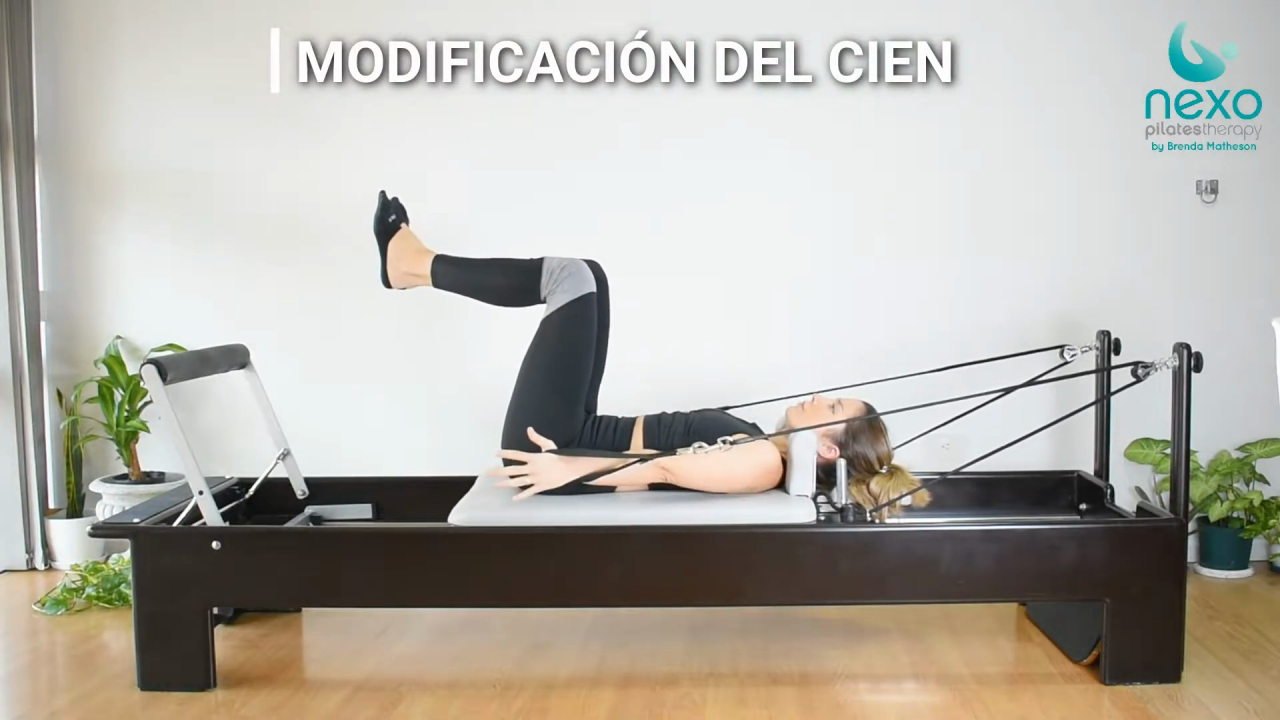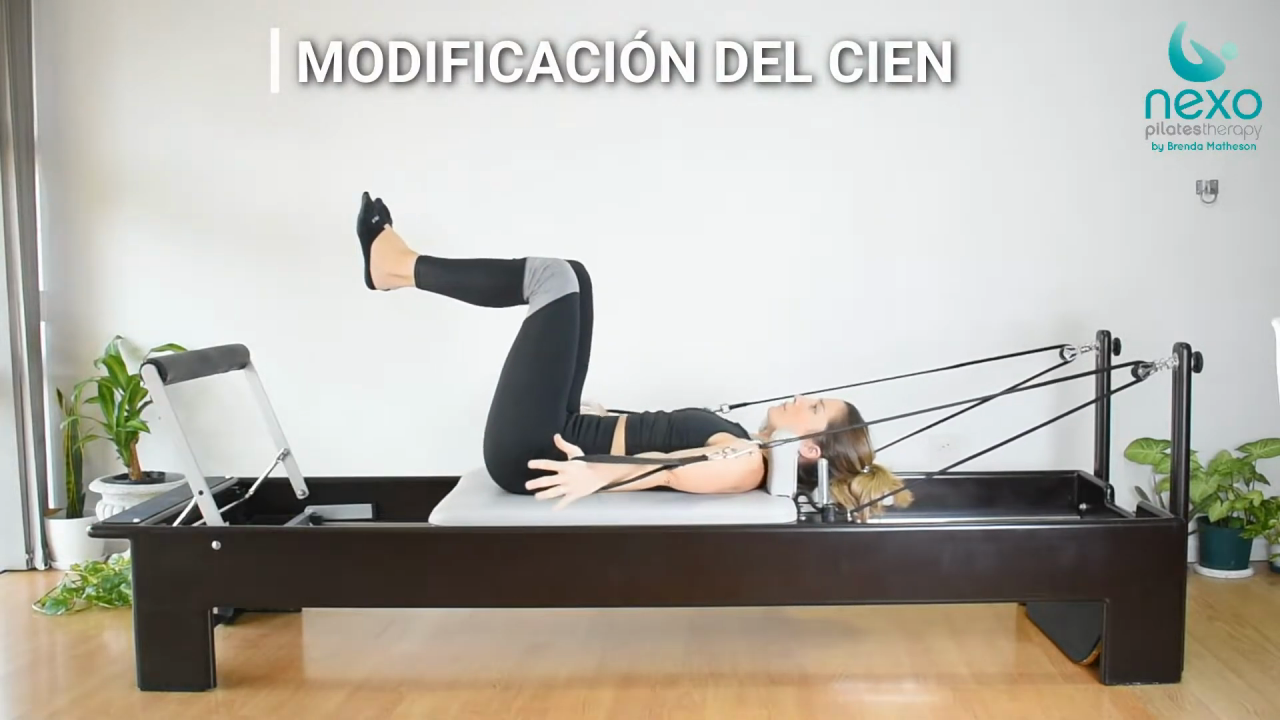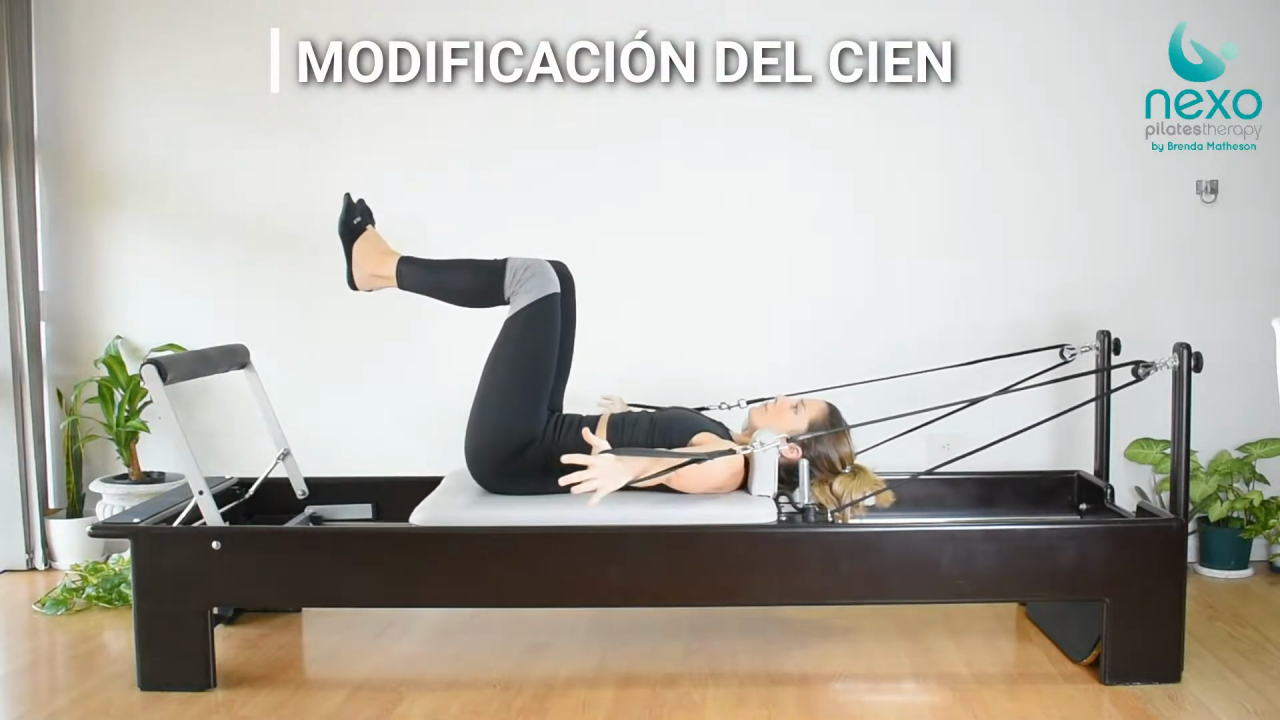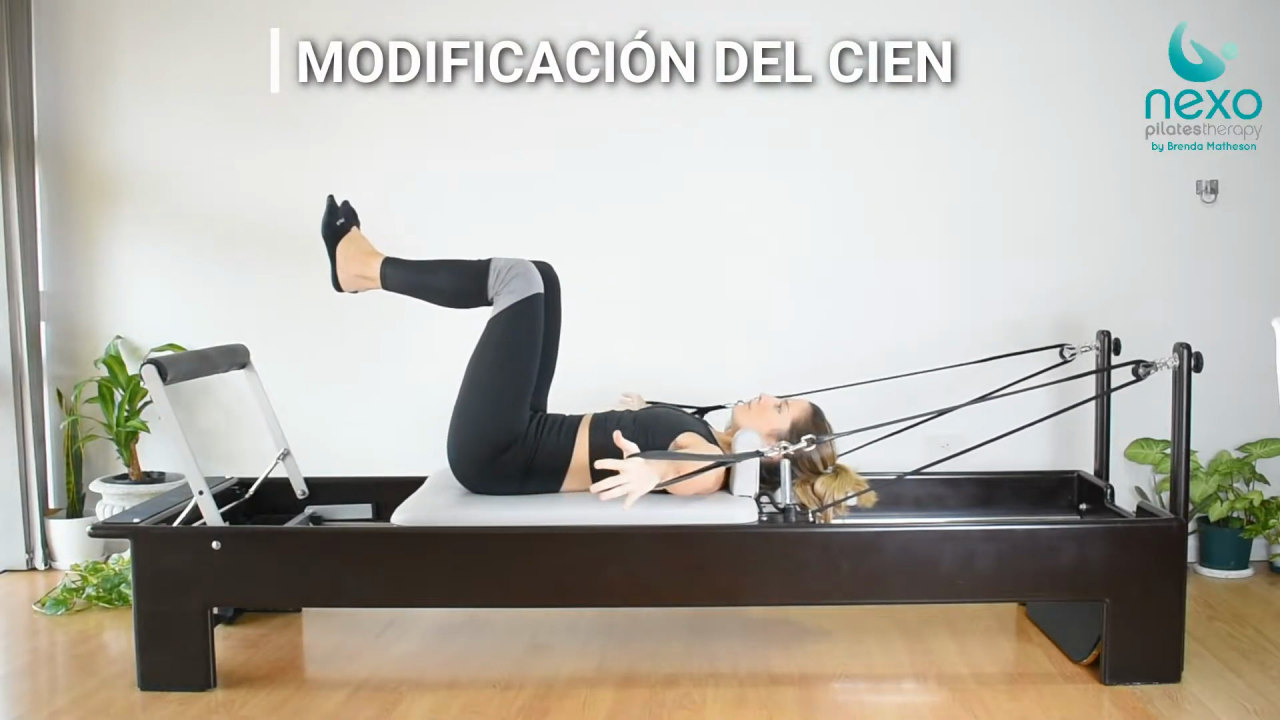
dt=0.3s
person 1, frame 1
left shoulder: (764, 465)
right shoulder: (759, 446)
left elbow: (663, 468)
left wrist: (569, 468)
left hip: (560, 447)
right hip: (574, 442)
left knee: (570, 278)
right knee: (585, 276)
left ankle: (419, 266)
right ankle: (418, 268)
person 1, frame 2
left shoulder: (745, 465)
right shoulder: (743, 443)
left elbow: (666, 469)
left wrist: (602, 474)
left hip: (532, 456)
right hip: (562, 441)
left knee: (554, 278)
right knee: (569, 277)
left ankle: (401, 267)
right ankle: (403, 269)
person 1, frame 3
left shoulder: (727, 466)
right shoulder: (725, 444)
left elbow: (668, 469)
left wrist: (622, 469)
right wrist: (627, 410)
left hip: (513, 456)
right hip: (544, 443)
left knee: (534, 278)
right knee: (551, 276)
left ankle: (385, 267)
right ankle: (387, 271)
person 1, frame 4
left shoulder: (709, 465)
right shoulder: (708, 441)
left elbow: (679, 467)
left wrist: (651, 471)
right wrist: (645, 411)
left hip: (494, 456)
right hip: (522, 440)
left knee: (518, 278)
right knee: (537, 276)
left ankle: (368, 268)
right ankle: (371, 272)
